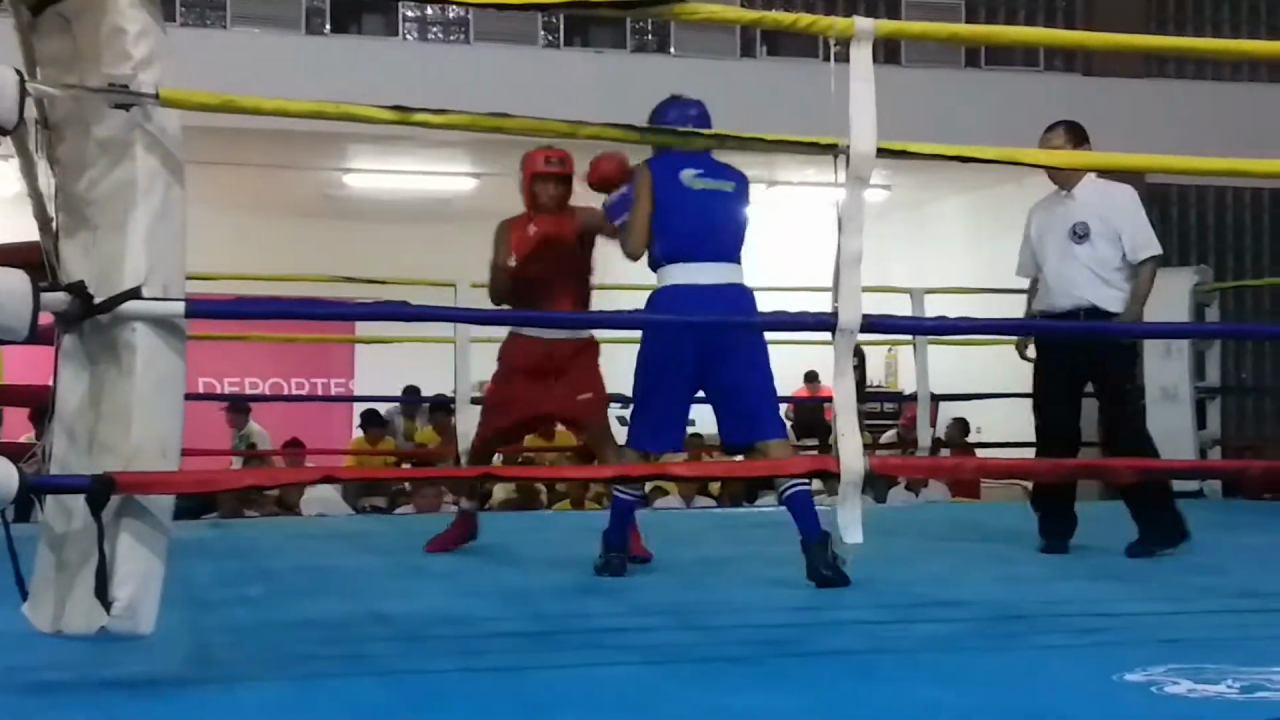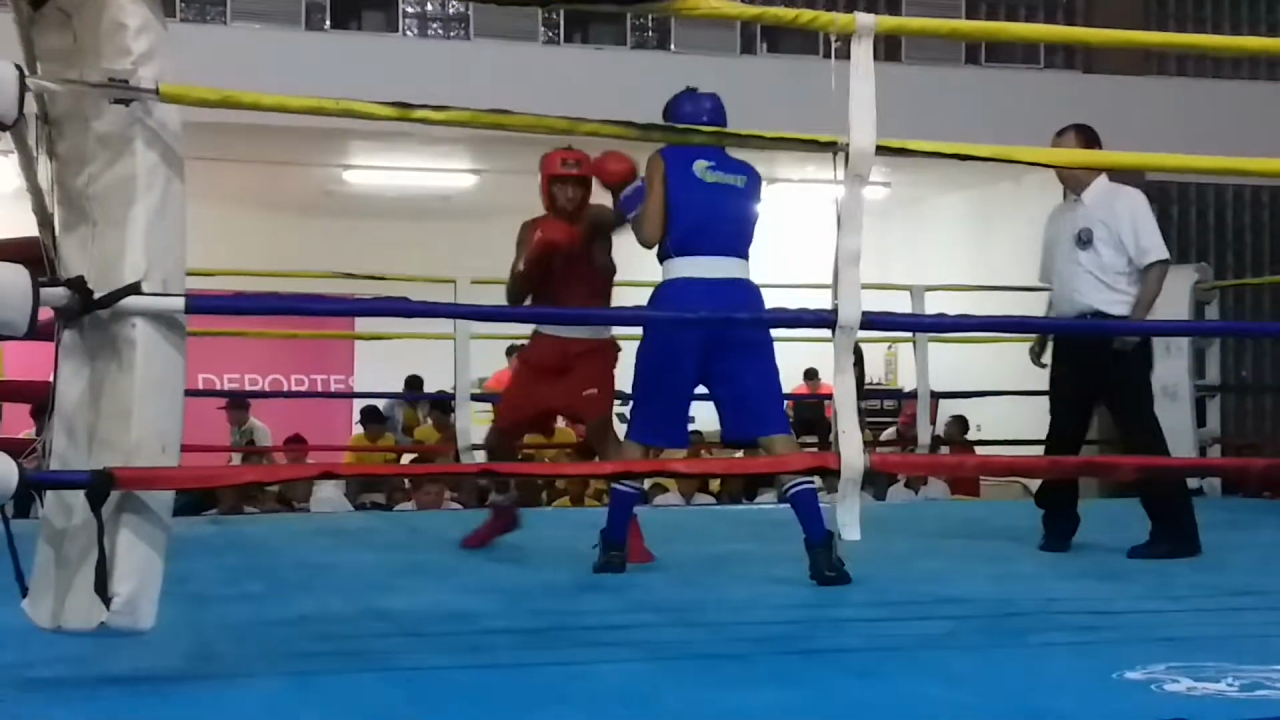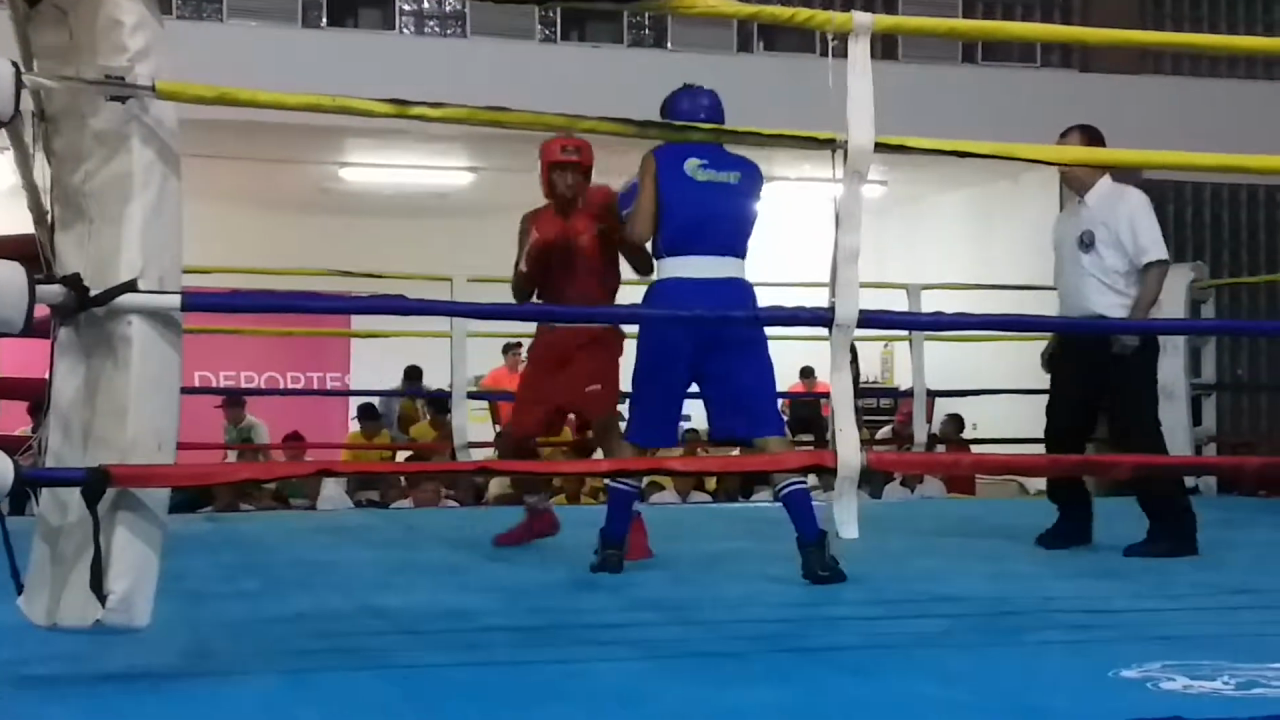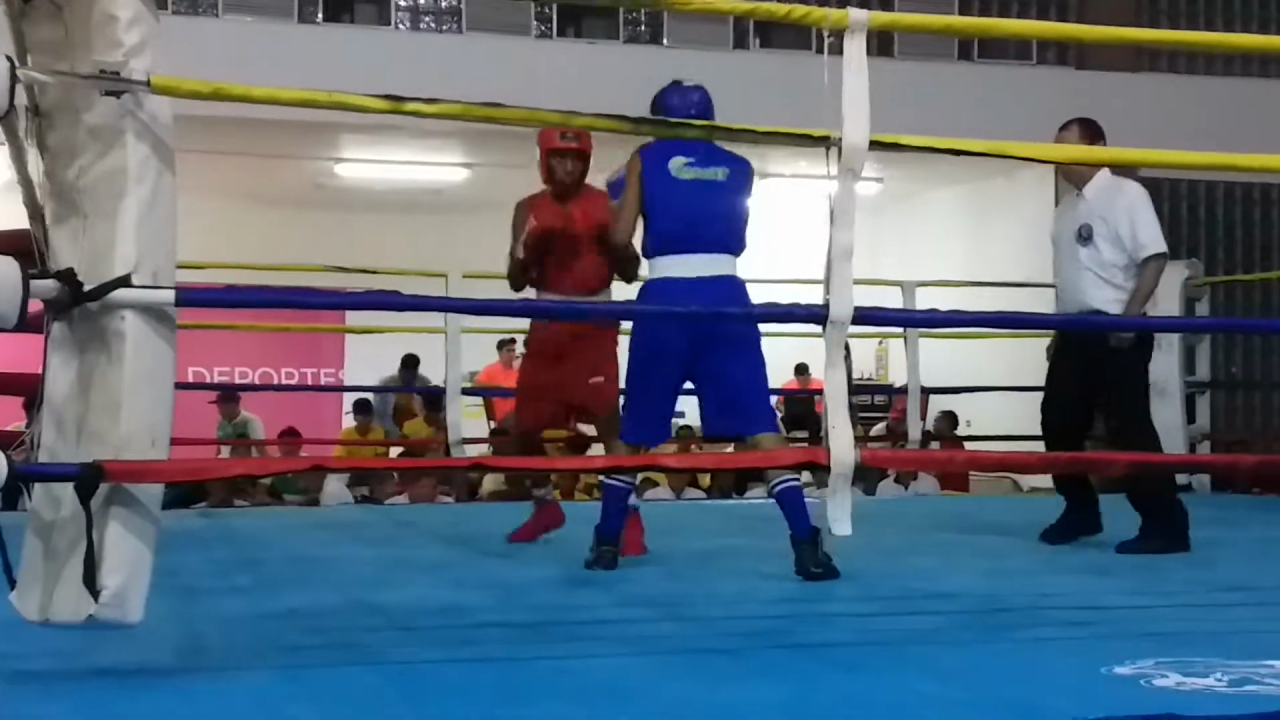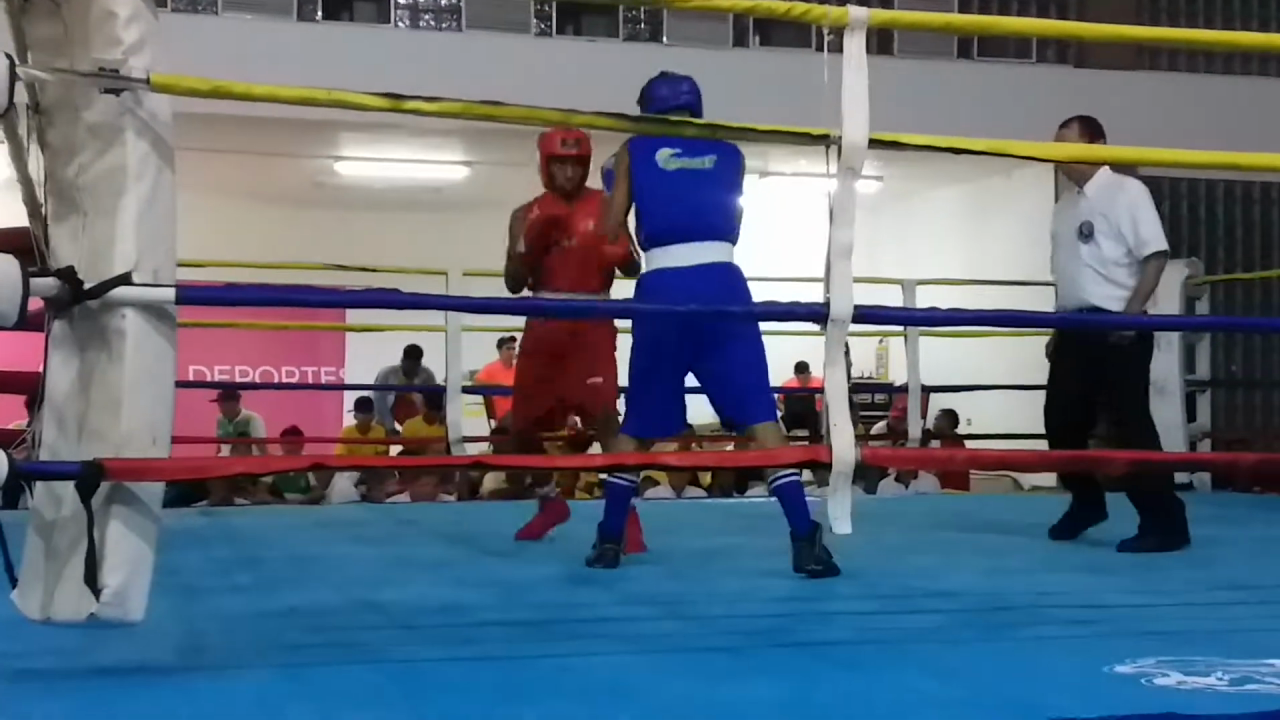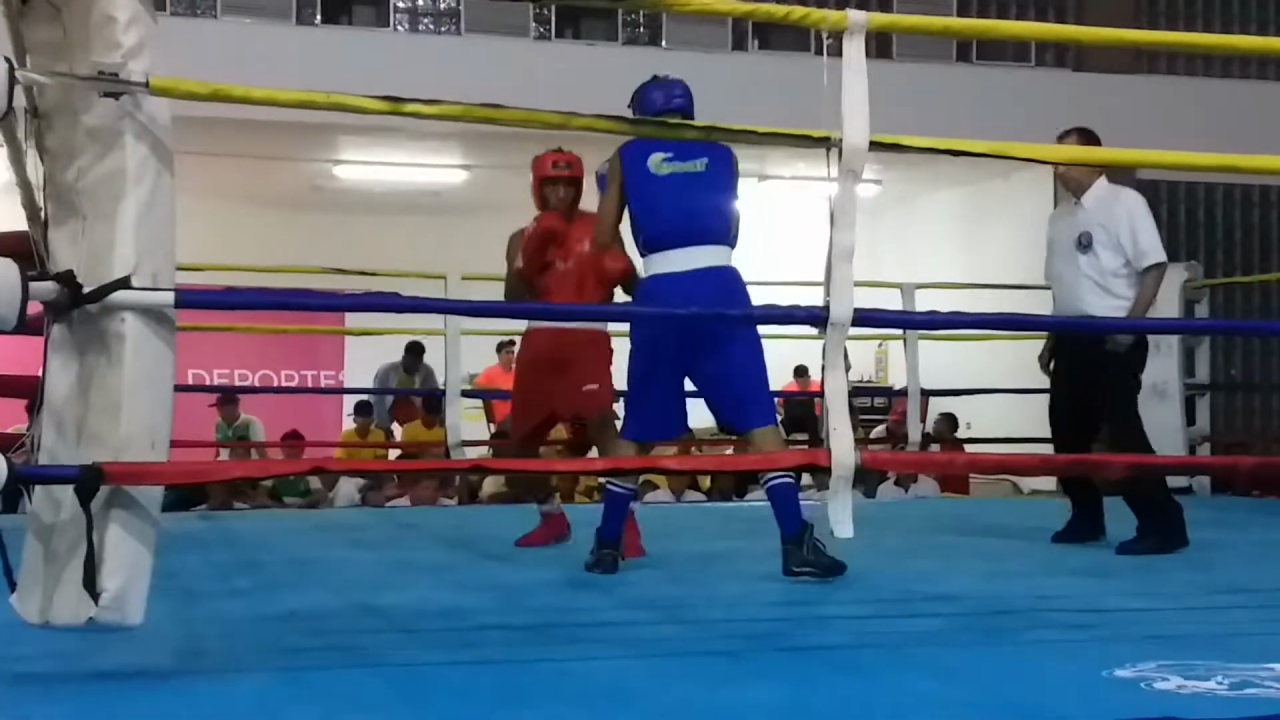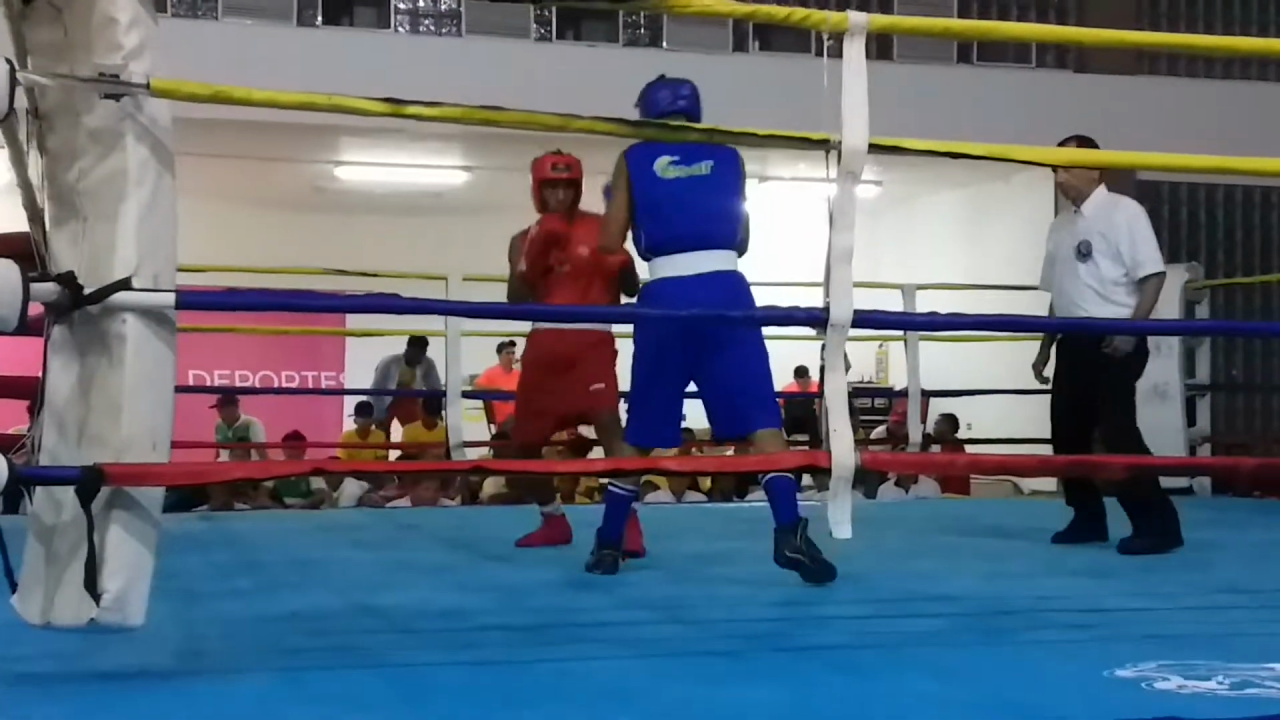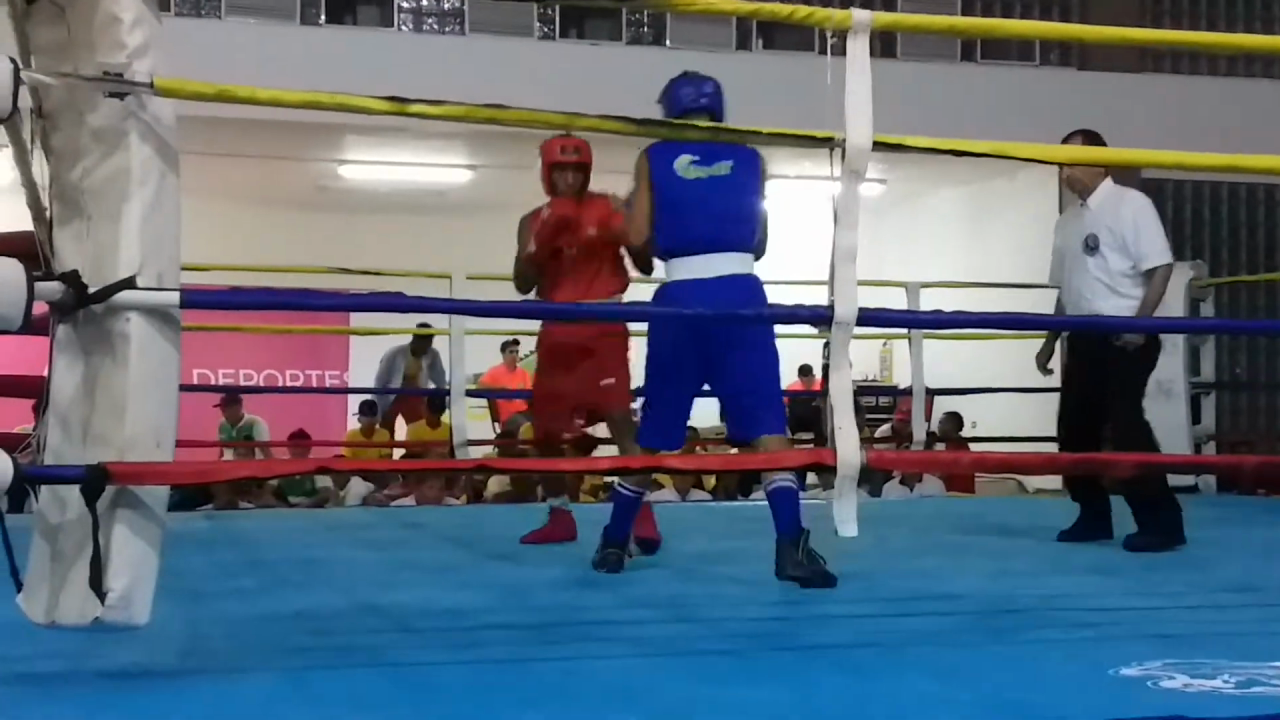
dt=0.1s
person 1, frame 1
left shoulder: (650, 171)
right shoulder: (735, 181)
left elbow: (635, 247)
left wrist: (625, 216)
left hip: (674, 306)
right hip: (731, 304)
left knee: (646, 435)
right knee: (768, 431)
left ankle: (615, 548)
right ankle: (817, 546)
person 1, frame 2
left shoulder: (664, 161)
right shoulder: (748, 176)
left elbow: (650, 236)
left wrist: (634, 211)
left hip: (679, 298)
right hip: (737, 297)
left knee: (645, 429)
right knee: (772, 427)
left ankle: (613, 545)
right ankle: (820, 546)
person 1, frame 3
left shoulder: (658, 160)
right shoulder: (749, 172)
left elbow: (640, 235)
left wrist: (631, 208)
left hip: (673, 299)
right hip: (731, 297)
left knee: (642, 428)
right knee: (767, 427)
left ankle: (612, 545)
right ankle: (813, 547)
person 1, frame 4
left shoulder: (645, 158)
right shoulder: (739, 168)
left elbow: (620, 238)
left wrist: (623, 197)
left hip: (664, 297)
right hip: (723, 296)
left knee: (636, 426)
right knee: (759, 424)
left ankle: (606, 541)
right ankle: (806, 543)
person 1, frame 5
left shoulder: (634, 151)
right shoulder: (730, 156)
left elbow: (611, 230)
left wrist: (618, 189)
left hip: (662, 289)
right hip: (722, 285)
left knee: (639, 422)
right knee: (759, 415)
left ankle: (608, 540)
right ankle: (805, 538)
person 1, frame 6
left shoulder: (626, 157)
right shoulder: (722, 156)
left elbow: (604, 238)
left wrist: (612, 196)
left hip: (661, 295)
right hip: (719, 289)
left knee: (638, 428)
right knee: (758, 418)
left ankle: (607, 545)
right ankle: (796, 537)
person 1, frame 7
left shoulder: (633, 160)
right shoulder: (729, 159)
left elbow: (611, 244)
left wrist: (622, 205)
left hip: (664, 298)
right hip: (724, 293)
left knee: (641, 431)
right knee: (761, 420)
left ankle: (607, 545)
right ankle: (789, 532)
person 1, frame 8
left shoulder: (654, 158)
right shoulder: (750, 161)
left elbow: (638, 239)
right elbow: (758, 243)
left wrist: (638, 209)
left hip: (680, 300)
right hip: (740, 296)
left knee: (654, 430)
right knee: (768, 427)
left ankle: (613, 544)
right ankle: (791, 545)
person 2, frame 1
left shoulder: (1117, 196)
right shoulder: (1039, 213)
left elbow: (1148, 259)
left wrist: (1131, 314)
left hip: (1106, 327)
right hip: (1056, 330)
left knee: (1123, 425)
right knee: (1053, 430)
left ankle: (1162, 521)
right ankle: (1054, 526)
person 2, frame 2
left shoulder: (1125, 200)
right shoulder: (1057, 217)
left elbow: (1156, 264)
left wrist: (1135, 320)
right wrist: (1043, 334)
left hip: (1118, 333)
right hip: (1072, 335)
left knee: (1138, 430)
right knee: (1063, 431)
left ankle: (1175, 530)
right ankle: (1058, 524)
person 2, frame 3
left shoulder: (1128, 201)
right shoulder: (1067, 217)
left elbow: (1156, 265)
left wrist: (1135, 322)
right wrist: (1056, 339)
left hip: (1122, 337)
right hip: (1079, 338)
left knee: (1135, 432)
right knee: (1062, 426)
left ankle: (1174, 529)
right ankle: (1073, 518)
person 2, frame 4
left shoulder: (1126, 194)
right shoulder: (1066, 209)
left elbow: (1154, 258)
left wrist: (1131, 315)
right wrist: (1058, 333)
left hip: (1118, 332)
right hip: (1077, 332)
left knee: (1129, 428)
right knee: (1058, 420)
left ankle: (1166, 527)
right ankle: (1081, 511)
person 2, frame 5
left shoulder: (1126, 192)
right shoulder: (1064, 207)
left elbow: (1155, 256)
left wrist: (1132, 312)
right wrist: (1056, 331)
left hip: (1116, 327)
right hip: (1076, 329)
left knee: (1130, 423)
right knee: (1063, 419)
left ankle: (1165, 523)
right ankle: (1086, 505)
person 2, frame 6
left shoulder: (1124, 203)
right shoulder: (1059, 217)
left elbow: (1154, 266)
left wrist: (1132, 324)
right wrist: (1051, 340)
left hip: (1112, 337)
right hip: (1073, 338)
left knee: (1122, 429)
right knee: (1067, 428)
left ankle: (1162, 524)
right ankle: (1088, 516)
person 2, frame 7
left shoulder: (1124, 212)
right shoulder: (1059, 226)
left elbow: (1153, 277)
left wrist: (1131, 332)
right wrist: (1045, 347)
left hip: (1114, 342)
right hip: (1074, 343)
left knee: (1117, 430)
right knee: (1068, 432)
left ankle: (1157, 524)
right ankle: (1089, 518)
person 2, frame 8
left shoulder: (1130, 204)
right shoulder: (1067, 219)
left elbow: (1160, 269)
left wrist: (1140, 324)
right wrist: (1050, 340)
left hip: (1123, 337)
right hip: (1085, 338)
left knee: (1126, 426)
right knee: (1075, 429)
left ankle: (1162, 521)
right ankle: (1094, 516)
person 3, frame 1
left shoulder: (579, 221)
right shoulder: (509, 230)
left elbow: (611, 225)
right elbow: (497, 296)
right wrist: (520, 256)
left hip: (573, 346)
right hip: (523, 345)
left knee: (596, 429)
right knee: (486, 438)
left ankle: (627, 529)
right ankle: (465, 520)
person 3, frame 2
left shoulder: (595, 221)
right shoulder: (531, 231)
left elbow: (623, 217)
right elbow: (515, 298)
right wrist: (530, 258)
left hip: (591, 345)
right hip: (545, 344)
left knee: (599, 427)
right knee: (500, 435)
left ankle: (627, 528)
right ankle: (502, 511)
person 3, frame 3
left shoulder: (604, 211)
right shoulder: (534, 222)
left elbow: (644, 266)
right elbow: (521, 294)
left wrist: (612, 226)
right wrist: (532, 256)
left hip: (596, 334)
right hip: (551, 335)
left knee: (603, 424)
right knee: (515, 437)
left ankle: (630, 522)
right ankle: (538, 513)
person 3, frame 4
left shoulder: (603, 204)
right shoulder: (528, 210)
left elbow: (629, 271)
right elbow: (516, 282)
left wrist: (613, 239)
right wrist: (528, 242)
left hip: (592, 324)
right hip: (546, 325)
left knee: (606, 415)
right knee: (523, 428)
left ankle: (627, 518)
right ankle: (546, 507)
person 3, frame 5
left shoulder: (603, 207)
right shoulder: (526, 215)
left elbow: (633, 270)
right elbow: (513, 284)
left wrist: (622, 258)
right wrist: (529, 238)
left hip: (591, 324)
right hip: (543, 325)
left knee: (603, 414)
right knee: (523, 426)
left ankle: (626, 517)
right ankle: (551, 501)
person 3, frame 6
left shoulder: (598, 228)
right shoulder: (523, 237)
left elbow: (633, 287)
right elbow: (514, 300)
left wrist: (623, 273)
right wrist: (527, 255)
left hip: (588, 338)
right hip: (540, 342)
left knee: (599, 421)
right knee: (520, 438)
left ankle: (624, 521)
right ankle: (553, 518)
person 3, frame 7
left shoulder: (599, 229)
right shoulder: (524, 240)
left elbow: (632, 288)
right elbow: (516, 302)
left wrist: (624, 268)
right wrist: (530, 258)
left hip: (591, 339)
right hip: (544, 343)
left knee: (606, 420)
right knee: (525, 440)
left ankle: (628, 520)
right ankle: (554, 520)
person 3, frame 8
left shoulder: (609, 209)
right shoulder: (533, 222)
left elbow: (646, 267)
right elbow: (522, 285)
left wrist: (633, 239)
right wrist: (540, 240)
left hip: (604, 330)
right hip: (558, 332)
left knee: (618, 414)
right knee: (545, 432)
left ankle: (641, 511)
right ankle: (560, 517)
